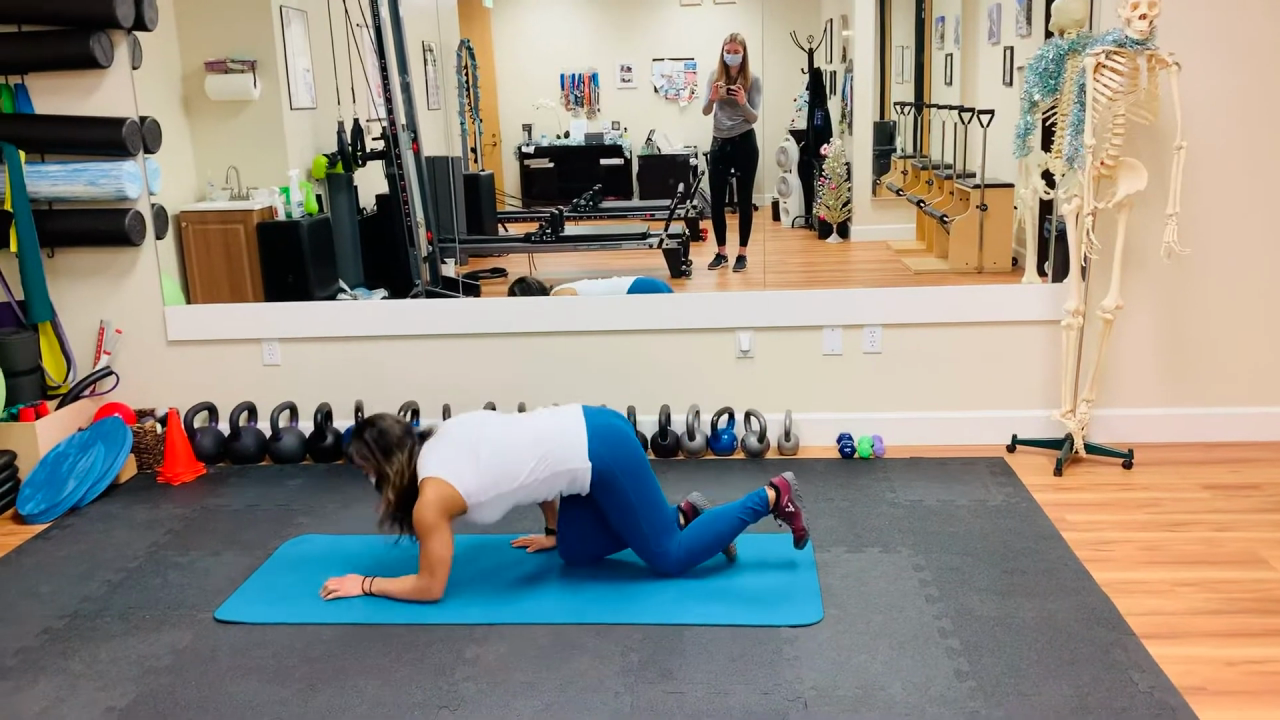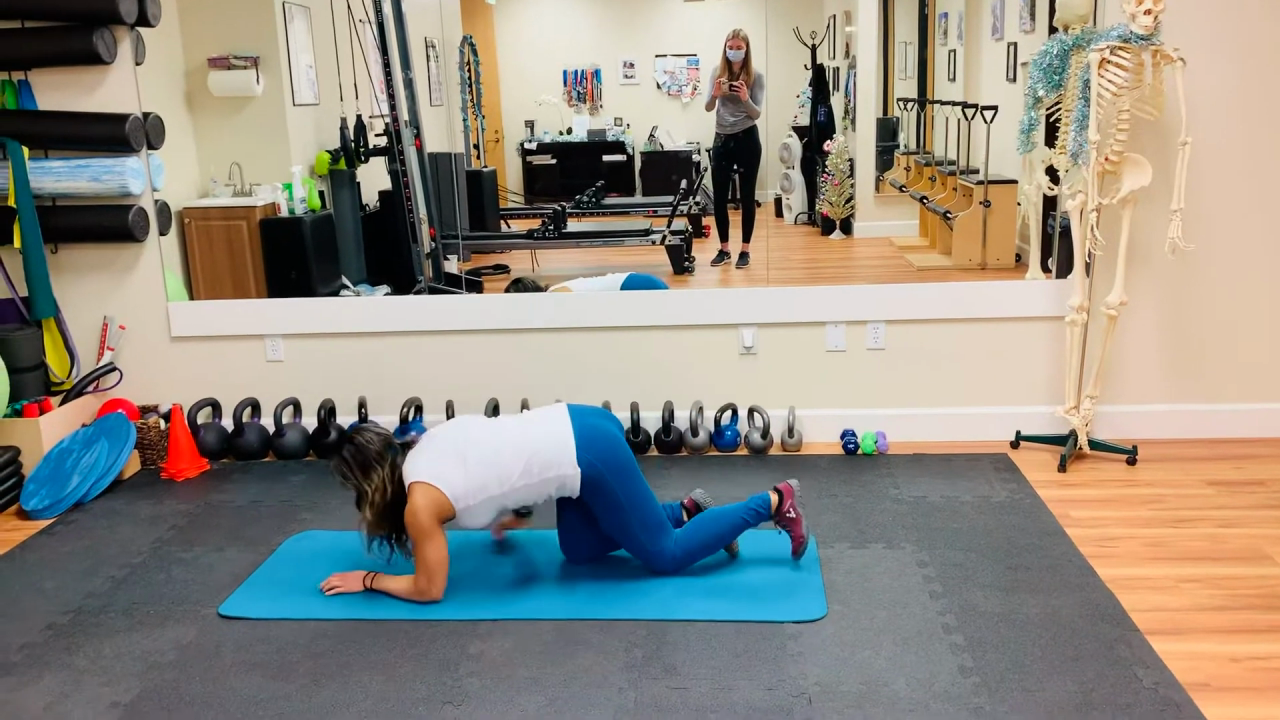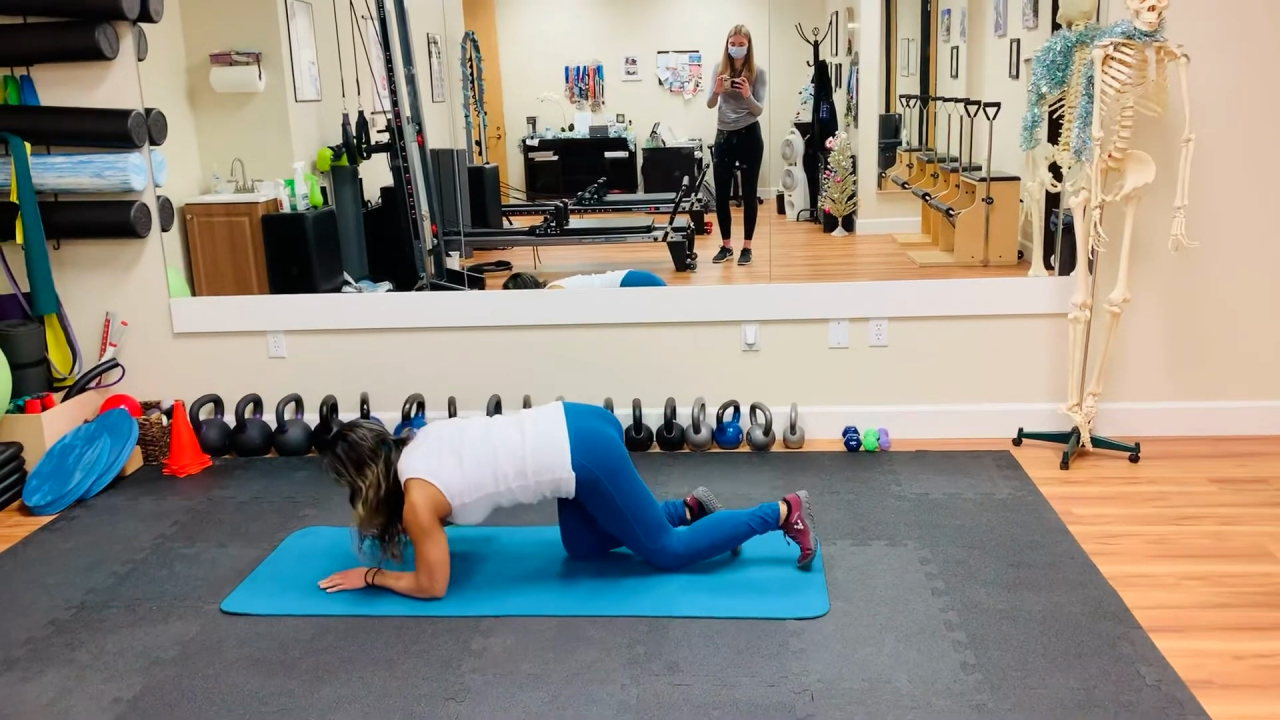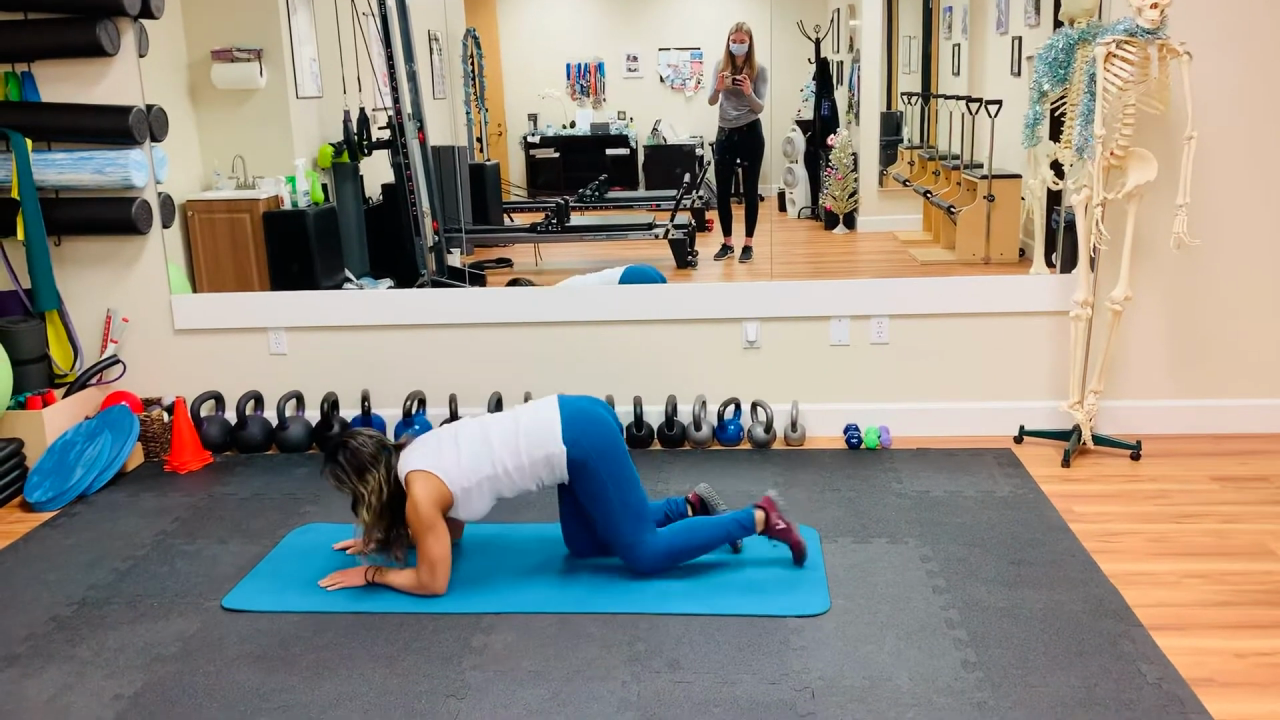
dt=0.2s
person 1, frame 1
left shoulder: (431, 495)
right shoulder: (444, 434)
left elbow: (430, 587)
left wrist: (365, 584)
right wrist: (552, 531)
left hip: (603, 452)
right hip: (590, 424)
left knee: (669, 557)
right knee: (577, 552)
left ankle: (772, 497)
right ankle: (684, 512)
person 1, frame 2
left shoulder: (421, 501)
right shoulder: (430, 439)
left elbow: (430, 589)
left wrist: (367, 579)
right wrist: (519, 508)
left hip: (590, 453)
right hip: (578, 423)
left knee: (663, 554)
right knee: (580, 551)
left ankle: (775, 501)
right ankle: (687, 509)
person 1, frame 3
left shoulder: (416, 498)
right shoulder: (420, 440)
left elbow: (432, 586)
left wrist: (368, 575)
right wrist: (385, 527)
left hip: (584, 455)
right hip: (574, 421)
left knee: (664, 549)
right knee: (582, 547)
left ankle: (783, 513)
right ankle: (690, 507)
person 1, frame 4
left shoulder: (418, 494)
right shoulder: (416, 452)
left elbow: (433, 582)
right elbow: (448, 527)
left wrist: (370, 573)
right wrist: (379, 538)
left hip: (582, 439)
right hip: (577, 416)
left knee: (644, 552)
right knee: (583, 543)
left ankle: (757, 518)
right ankle: (692, 504)
person 2, frame 1
left shoulder: (753, 80)
right shoulder: (715, 76)
left elbow: (754, 118)
right elbow: (705, 112)
left wrist: (743, 102)
right wrist: (712, 98)
left hip: (744, 143)
right hip: (719, 143)
left knee: (744, 200)
right knee: (717, 200)
left ankle: (742, 254)
right ankle: (721, 252)
person 2, frame 2
left shoulder: (756, 76)
right shoulder: (717, 72)
left elbow: (757, 114)
right elbow: (708, 108)
left wrist: (745, 98)
right wrist: (715, 94)
left hip: (747, 139)
right hip: (722, 139)
left knee: (747, 197)
right knee: (719, 197)
left ankle: (745, 250)
right ankle: (724, 249)
person 2, frame 3
left shoulder: (757, 72)
right shoulder: (719, 69)
left elbow: (759, 111)
right elbow: (710, 105)
left wrist: (747, 95)
right wrist: (716, 91)
left hip: (749, 136)
right hip: (724, 136)
left knee: (748, 193)
right knee: (721, 194)
left ankle: (747, 247)
right ankle: (726, 246)
person 2, frame 4
left shoulder: (759, 69)
right shoulder: (720, 66)
left elbow: (760, 108)
right elbow: (711, 102)
left wrist: (748, 93)
right wrist: (718, 88)
left hip: (750, 133)
right hip: (725, 133)
left knee: (750, 191)
right knee: (722, 191)
left ankle: (748, 244)
right ankle: (727, 243)
